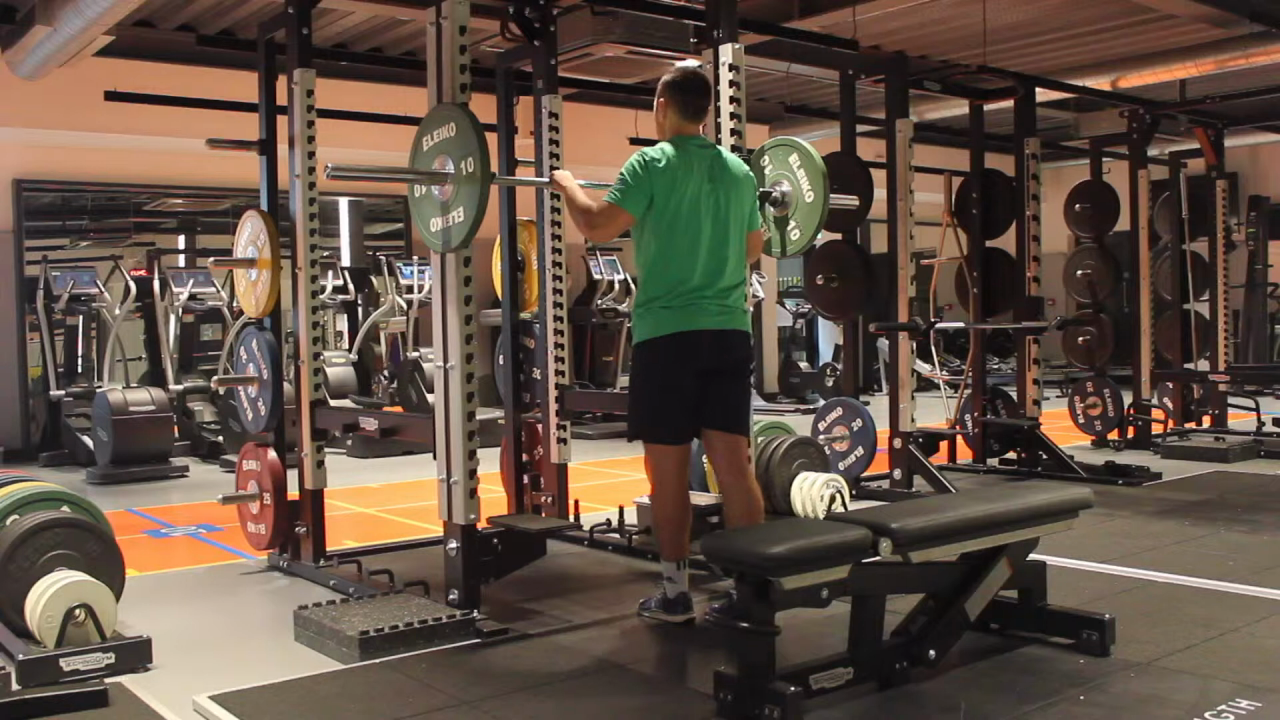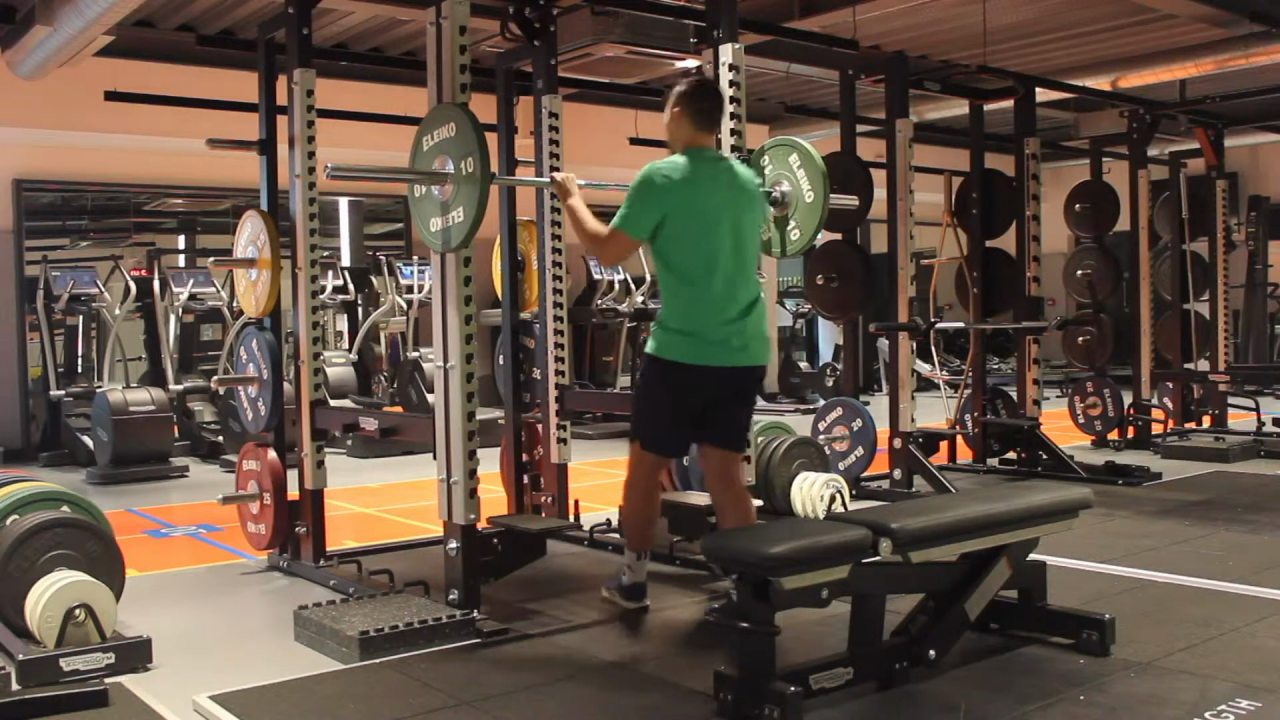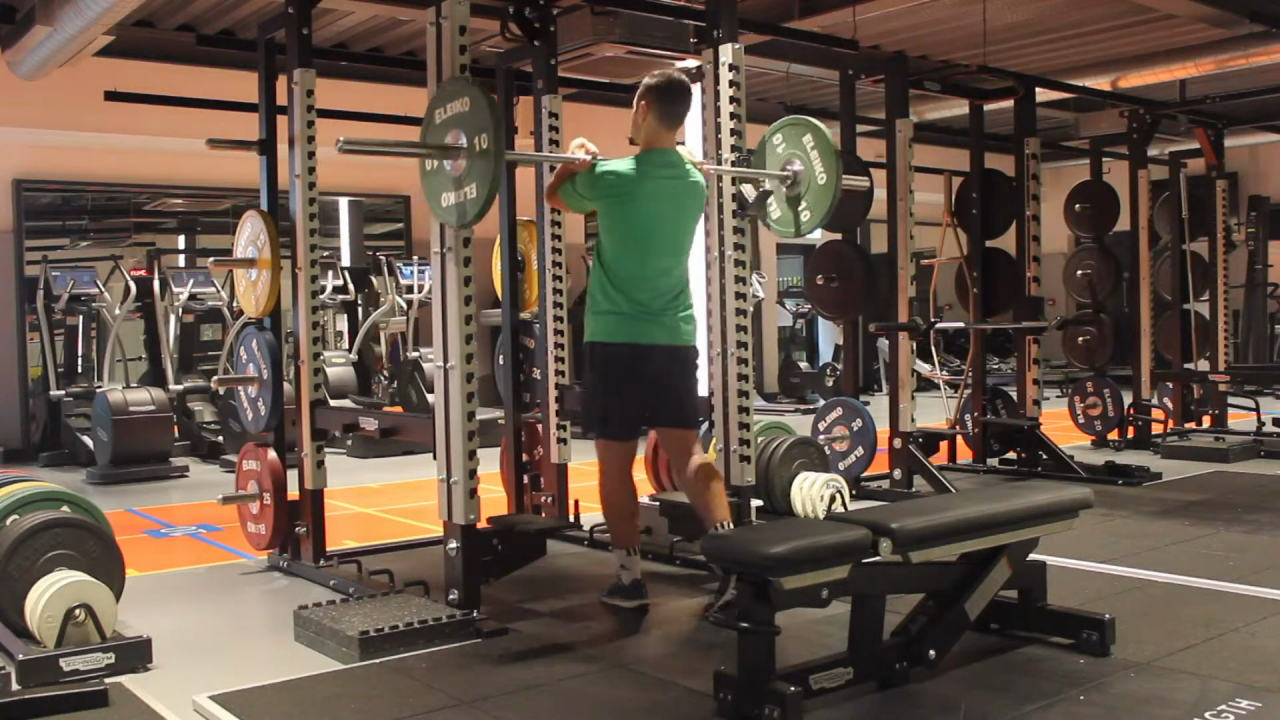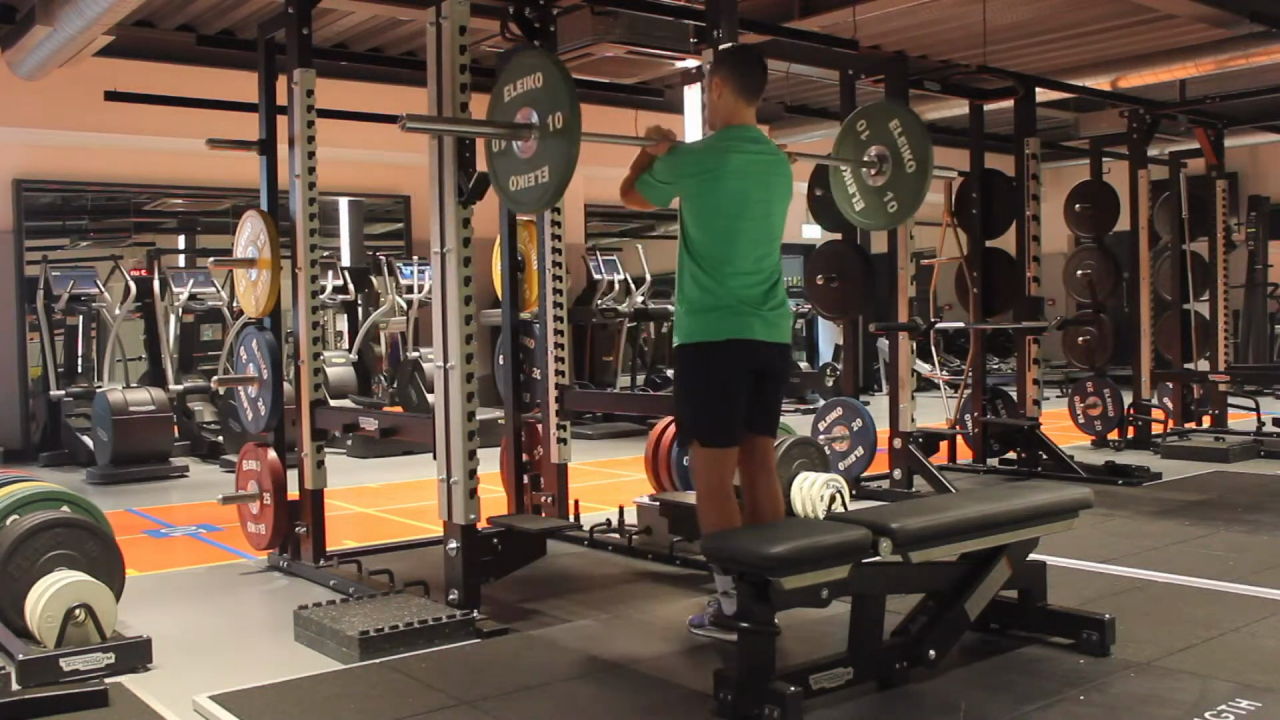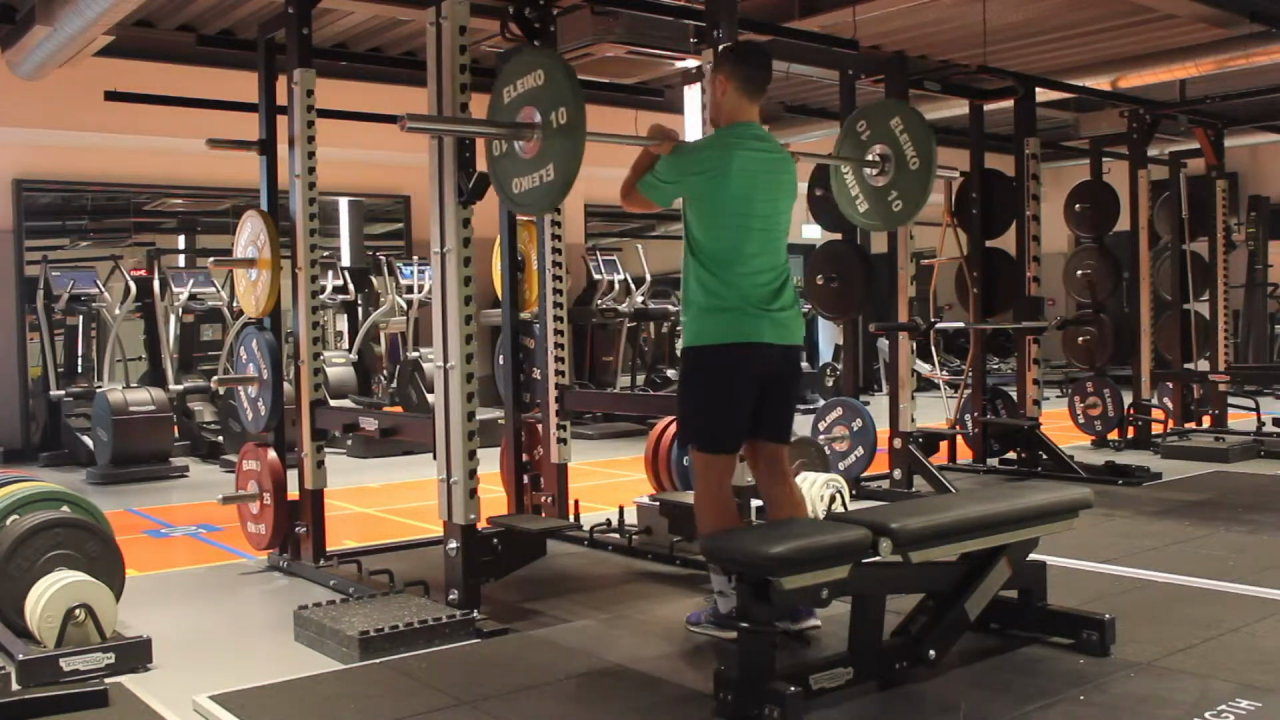
dt=1s
person 1, frame 1
left shoulder: (653, 163)
right shoulder: (739, 172)
left elbow: (598, 226)
left wrist: (567, 185)
left hip: (669, 333)
right hip: (731, 332)
left knee: (669, 469)
right knee: (733, 462)
left ankle: (675, 594)
person 1, frame 2
left shoulder: (661, 177)
right shoulder: (747, 181)
left elbow: (606, 252)
left wrist: (571, 199)
left hip: (682, 354)
right hip: (745, 354)
left knee: (646, 465)
right knee: (725, 476)
left ankle: (633, 580)
person 1, frame 3
left shoulder: (612, 177)
right shoulder: (695, 182)
left elbow: (556, 198)
left wrist: (574, 161)
right wrist: (686, 161)
left hip: (617, 340)
right hip: (676, 340)
left knee: (616, 462)
right knee: (688, 454)
left ankle: (629, 579)
person 1, frame 4
left shoulder: (693, 158)
right shoulder: (780, 163)
left elbow: (631, 194)
left wrist: (653, 147)
left hip: (713, 335)
right hip: (771, 334)
left knee: (713, 472)
right knee: (758, 462)
left ankle: (731, 605)
person 1, frame 5
left shoulder: (699, 156)
right shoulder: (784, 161)
left elbow: (633, 198)
left wrist: (655, 150)
left hip: (721, 338)
right hip: (782, 335)
left knee: (713, 473)
right knee: (772, 463)
left ankle: (729, 607)
